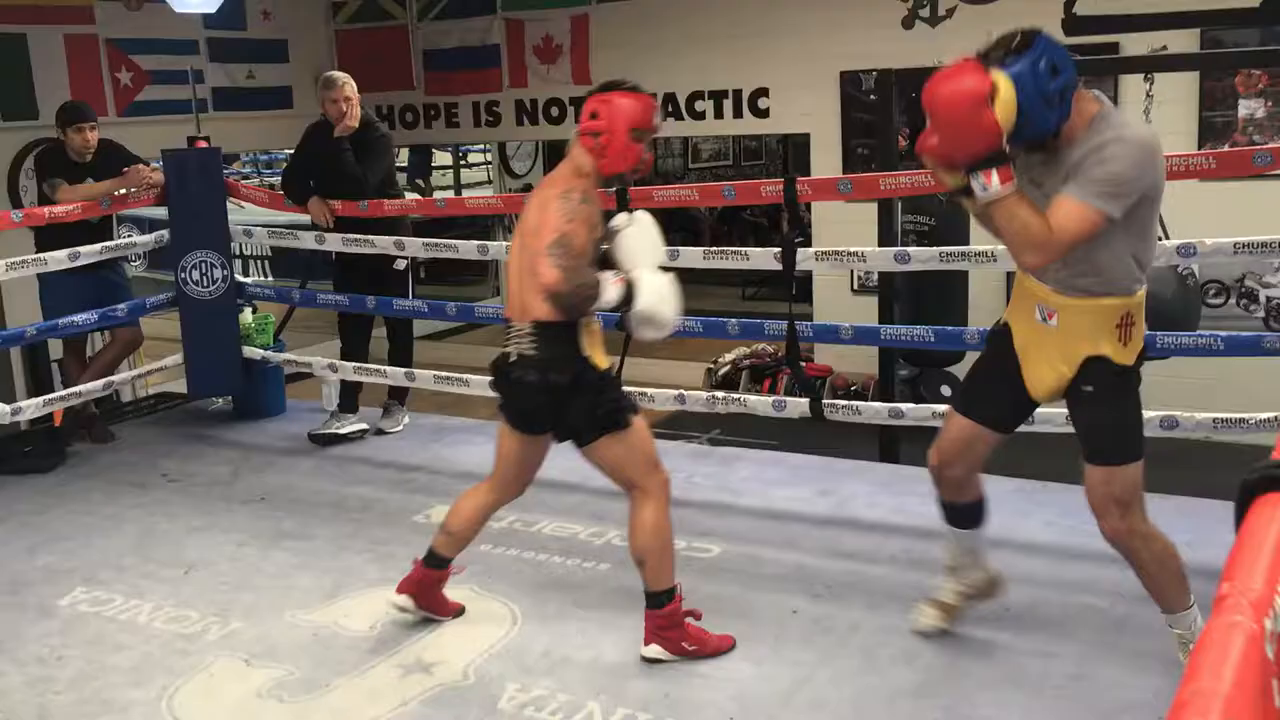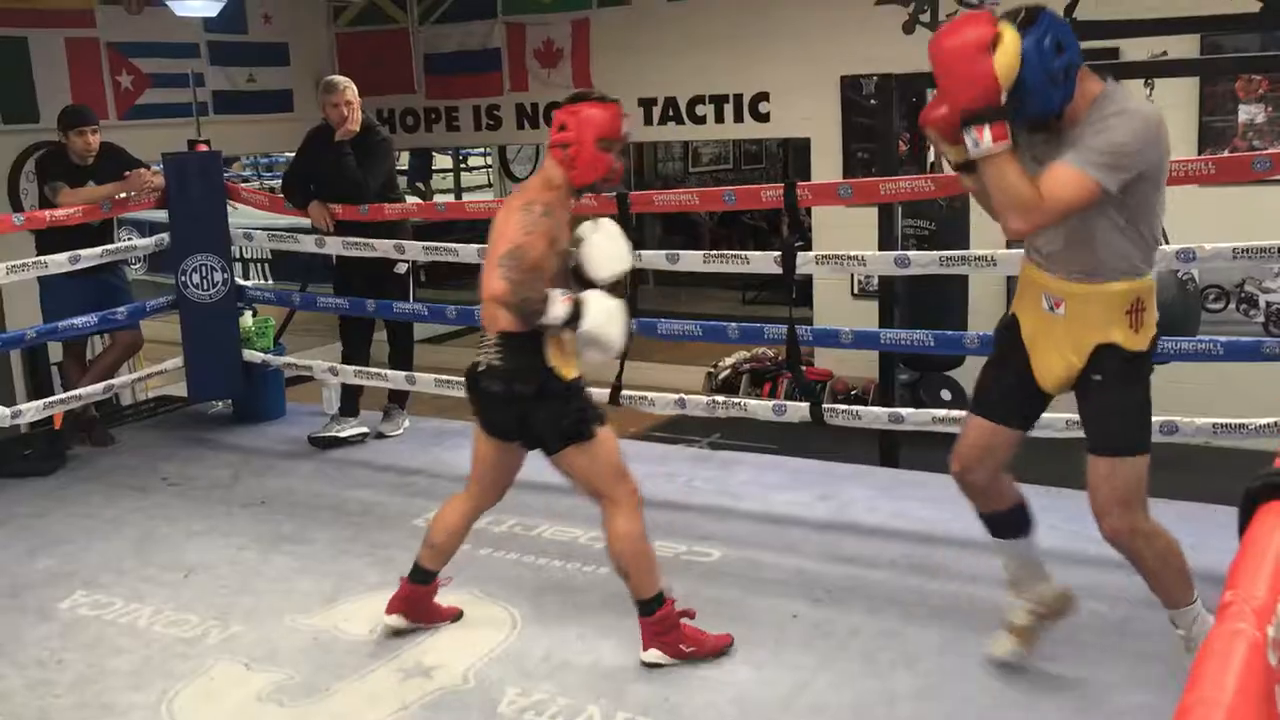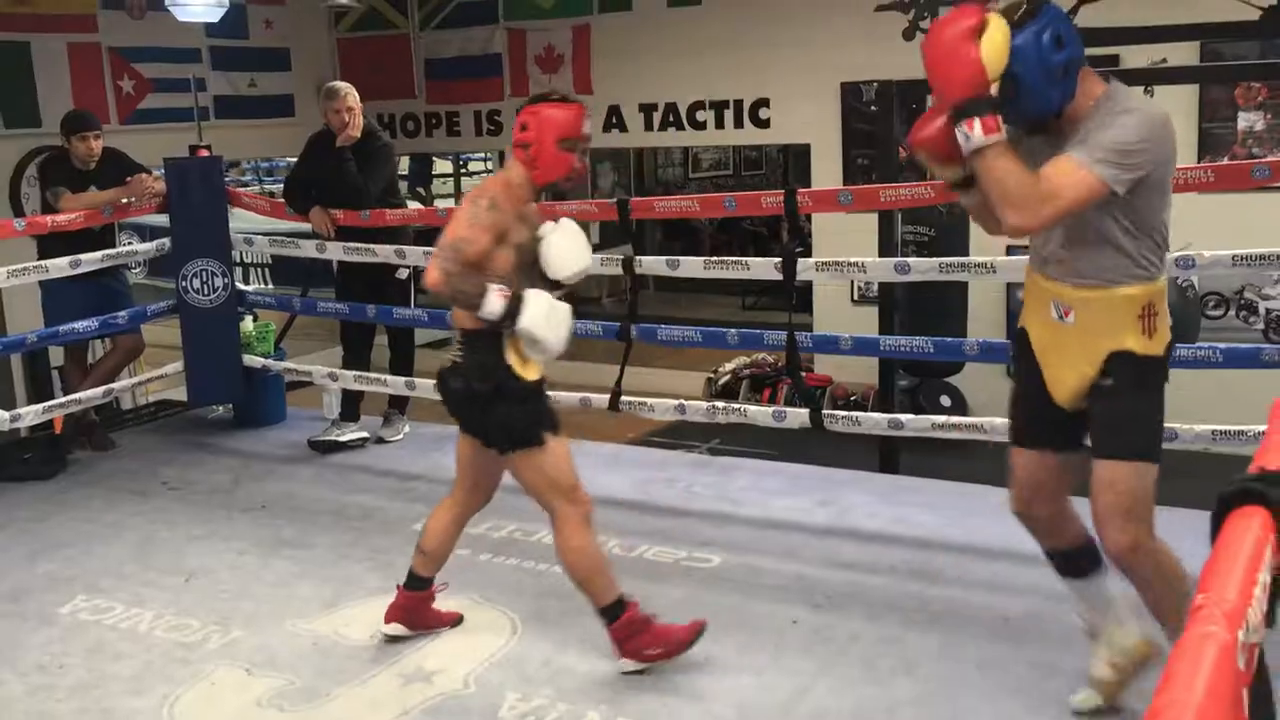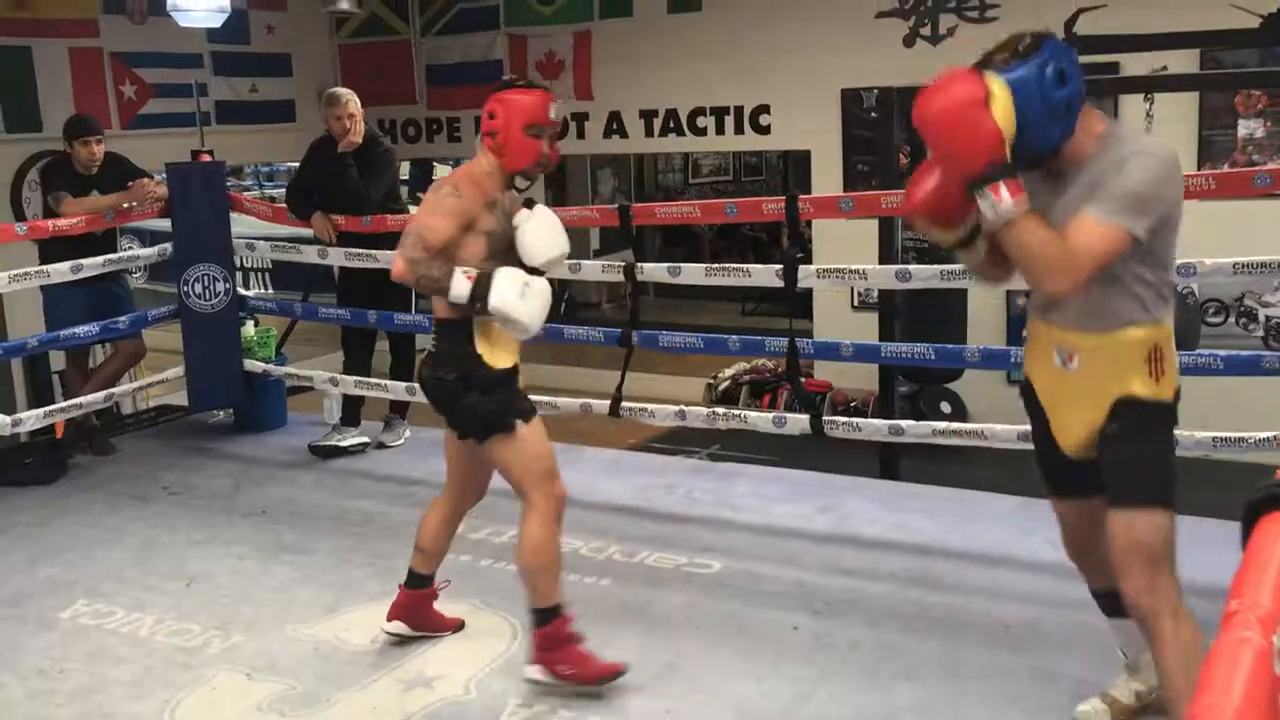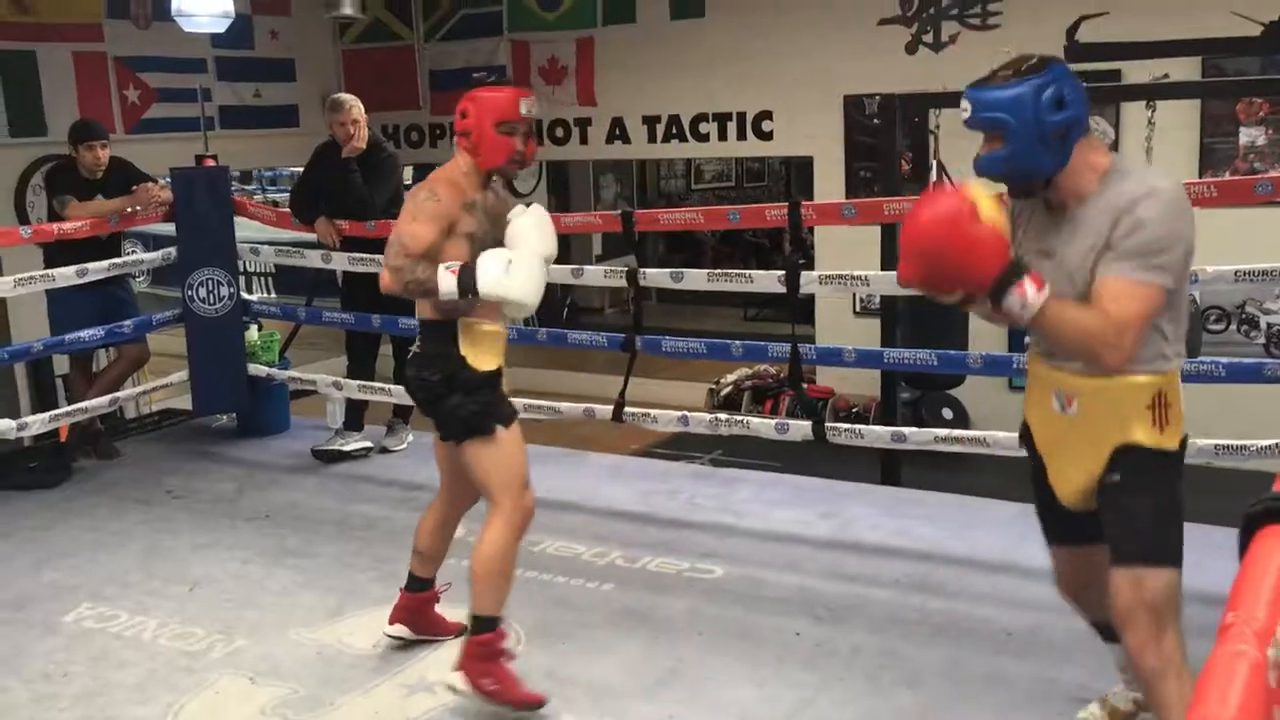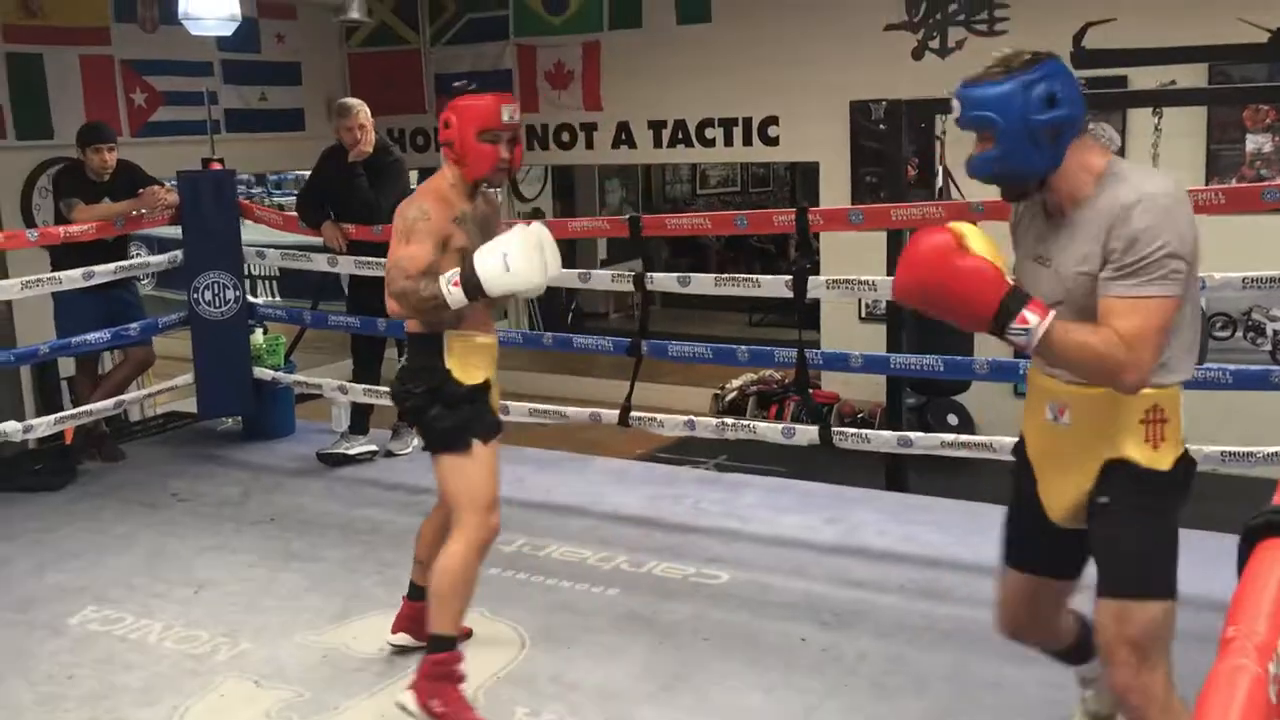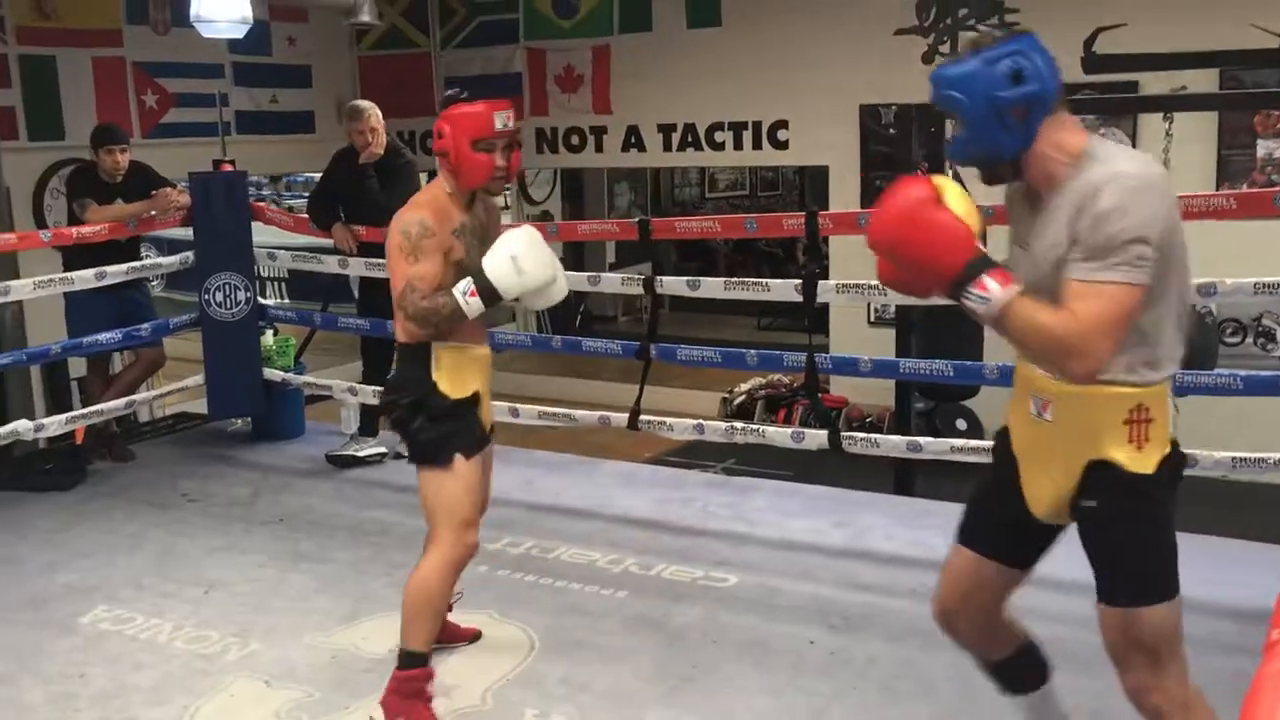
dt=0.1s
person 1, frame 1
left shoulder: (1127, 148)
right shoulder: (1036, 132)
left elbow: (1037, 247)
right elbow: (1005, 224)
left wrist: (983, 166)
right wrist: (962, 173)
left hip: (1099, 340)
right hip: (1030, 321)
left knee: (1120, 518)
right knee: (949, 456)
left ankle: (1196, 637)
right ankle: (968, 575)
person 1, frame 2
left shoulder: (1131, 123)
right shoulder: (1040, 114)
left elbow: (1027, 215)
right elbow: (1004, 204)
left wrist: (982, 121)
right wrist: (964, 150)
left hip: (1108, 326)
right hip: (1037, 310)
left knee: (1120, 517)
right knee: (973, 465)
left ankle: (1203, 634)
right ankle: (1037, 592)
person 1, frame 3
left shoulder: (1138, 124)
right shoulder: (1036, 121)
left elbow: (1023, 212)
right elbow: (997, 214)
left wrist: (975, 117)
right wrist: (958, 171)
left hip: (1121, 339)
right hip: (1047, 329)
left knee: (1125, 533)
right knee: (1035, 502)
right ankle: (1122, 640)
person 1, frame 4
left shoulder: (1144, 164)
right shoulder: (1035, 163)
left elbow: (1060, 275)
right elbow: (995, 266)
left wrist: (990, 183)
right wrist: (959, 226)
left hip: (1127, 386)
right hip: (1053, 374)
left knee: (1146, 585)
right knee: (1088, 551)
person 1, frame 5
left shoulder: (1149, 201)
right shoulder: (1031, 206)
left elbow: (1111, 341)
right elbow: (1025, 312)
left wrist: (1008, 284)
right wrist: (964, 282)
left hip: (1134, 434)
right hip: (1053, 425)
left knee: (1150, 641)
right knee: (1089, 586)
person 1, frame 6
left shoulder: (1149, 205)
right shoulder: (1033, 208)
left elbow: (1125, 358)
left wrist: (1013, 312)
right wrist: (966, 301)
left hip: (1131, 450)
right hip: (1048, 439)
right knee: (1023, 617)
person 1, frame 7
left shoulder: (1123, 186)
right shoulder: (1030, 188)
left elbow: (1085, 347)
left wrist: (973, 276)
right wrist: (961, 279)
left hip: (1115, 443)
right hip: (1035, 431)
right knee: (960, 605)
person 2, frame 1
left shoulder: (557, 192)
right shoulder: (574, 194)
right elbow: (557, 275)
left wrist: (624, 256)
right wrist: (626, 292)
left hip: (524, 359)
right hip: (563, 364)
left knee: (502, 485)
right knee: (649, 486)
left ankle: (421, 584)
right ankle: (666, 627)
person 2, frame 2
left shoulder: (535, 201)
right shoulder: (539, 205)
right elbow: (505, 286)
left wrist: (590, 265)
right wrist: (571, 312)
left hip: (499, 369)
right hip: (534, 373)
left knee: (479, 493)
right knee: (621, 497)
left ankle: (410, 599)
right ankle: (662, 630)
person 2, frame 3
left shoulder: (524, 206)
right shoulder: (492, 200)
right elbow: (440, 275)
left wrist: (553, 266)
right wrist: (511, 308)
left hip: (483, 369)
right hip: (495, 373)
left knee: (469, 493)
right knee: (569, 506)
left ankle: (409, 605)
right ankle: (631, 633)
person 2, frame 4
left shoulder: (503, 195)
right shoulder: (462, 189)
right elbow: (406, 264)
left wrist: (531, 255)
right wrist: (478, 289)
left hip: (472, 360)
right hip: (469, 363)
left knee: (463, 490)
right knee: (545, 495)
left ankle: (411, 606)
right ankle: (553, 644)
person 2, frame 5
left shoulder: (493, 195)
right shoulder: (437, 192)
right elbow: (394, 273)
left wrist: (524, 253)
right wrist: (468, 278)
left hip: (472, 362)
right hip: (453, 362)
left knee: (459, 490)
right knee: (513, 505)
left ankle: (412, 607)
right ankle: (481, 657)
person 2, frame 6
left shoulder: (485, 204)
right shoulder: (427, 207)
left elbow: (497, 284)
right elbow: (400, 298)
left wrist: (524, 261)
right wrist: (472, 281)
left hip: (464, 373)
right hip: (441, 375)
left knee: (458, 502)
right knee: (477, 522)
left ankle: (416, 616)
person 2, frame 7
left shoulder: (484, 208)
right shoulder: (422, 220)
right elbow: (414, 318)
left wrist: (525, 281)
right wrist: (484, 288)
left hip: (460, 384)
right hip: (429, 388)
left knee: (463, 509)
right knee: (456, 537)
left ankle: (429, 616)
person 3, frame 1
left shoulder: (377, 136)
right shoulder: (316, 135)
left elbow: (358, 187)
right elbow: (291, 179)
left wrist: (341, 141)
right wrist: (310, 199)
left hip: (388, 237)
left knee: (397, 323)
right knee: (352, 327)
left ankle: (397, 404)
right ankle: (348, 412)
person 3, frame 2
left shoulder: (378, 140)
right shoulder: (317, 139)
left elbow: (359, 191)
right elbow: (292, 183)
left wrist: (342, 144)
right wrist: (310, 203)
left hip: (389, 240)
left knee: (398, 327)
right knee: (353, 330)
left ankle: (397, 408)
right ankle: (349, 415)
person 3, frame 3
left shoulder: (379, 146)
right shoulder: (319, 144)
left elbow: (360, 197)
right elbow: (293, 188)
left wrist: (344, 149)
right wrist: (312, 208)
left hip: (390, 246)
right hip: (350, 249)
left knee: (399, 332)
right knee: (354, 335)
left ankle: (397, 413)
right ankle: (349, 420)
person 3, frame 4
left shoulder: (381, 151)
right shoulder: (320, 150)
left elbow: (362, 202)
right elbow: (296, 194)
left wrist: (346, 155)
right wrist: (314, 214)
left hip: (391, 251)
right hip: (351, 253)
left knee: (400, 336)
right knee: (355, 340)
left ankle: (398, 418)
right ankle: (350, 425)
person 3, frame 5
left shoulder: (385, 157)
right shoulder: (325, 155)
left elbow: (365, 208)
right elbow: (300, 198)
left wrist: (349, 161)
right wrist: (317, 219)
right hip: (355, 259)
left knee: (403, 341)
right knee: (359, 346)
left ankle: (401, 422)
right ankle: (353, 430)
person 3, frame 6
left shoulder: (391, 161)
right shoulder: (331, 159)
left elbow: (372, 212)
right elbow: (306, 202)
left wrist: (356, 164)
right wrist: (323, 223)
right hip: (361, 262)
left knee: (409, 344)
right knee: (365, 349)
left ankle: (406, 426)
right ankle: (358, 433)
person 3, frame 7
left shoulder: (403, 163)
right shoulder: (343, 161)
left elbow: (381, 215)
right elbow: (317, 203)
left wrist: (365, 167)
right wrist: (334, 224)
right knee: (374, 351)
right ankle: (368, 435)
person 4, frame 1
left shoulder: (109, 151)
right shoulder: (47, 159)
left elbow: (160, 175)
right elbow: (65, 196)
left wrist: (148, 177)
right wrist: (123, 182)
left hip: (104, 259)
right hip: (61, 265)
left knee: (130, 336)
right knee: (74, 343)
right ankle: (83, 410)
person 4, frame 2
left shoulder: (111, 154)
right shoulder: (49, 162)
left elbow: (160, 179)
right elbow: (67, 199)
left wrist: (148, 181)
right wrist: (124, 186)
left hip: (104, 262)
right hip: (62, 268)
left knee: (130, 339)
right knee: (74, 346)
right ankle: (83, 413)
person 4, frame 3
left shoulder: (113, 159)
right shoulder: (51, 166)
left elbow: (161, 184)
right elbow: (68, 204)
left wrist: (151, 186)
right wrist: (126, 192)
left hip: (105, 267)
right hip: (63, 272)
left knee: (131, 344)
right knee: (75, 350)
right ankle: (84, 418)
person 4, frame 4
left shoulder: (115, 164)
right shoulder: (53, 171)
left elbow: (163, 189)
right elbow: (70, 208)
left wrist: (152, 191)
right wrist: (127, 196)
left hip: (107, 272)
right hip: (65, 276)
left knee: (132, 348)
right knee: (77, 355)
right ankle: (84, 422)
person 4, frame 5
left shoulder: (120, 168)
right shoulder: (59, 174)
left elbow: (168, 193)
right elbow: (74, 212)
left wrist: (155, 196)
right wrist: (132, 201)
left hip: (111, 276)
right hip: (69, 280)
left knee: (136, 353)
right knee: (81, 358)
right ankle: (89, 426)
person 4, frame 6
left shoulder: (127, 171)
right shoulder: (66, 177)
left elbow: (174, 196)
right elbow: (81, 215)
left wrist: (161, 199)
right wrist: (138, 204)
left hip: (117, 278)
right hip: (75, 283)
left knee: (142, 356)
right knee: (86, 361)
right ankle: (93, 429)
person 4, frame 7
left shoulder: (139, 173)
right shoulder: (80, 178)
left elbow: (185, 198)
right elbow: (94, 215)
left wrist: (174, 200)
right wrist: (151, 206)
left hip: (128, 280)
right hip: (88, 284)
left knee: (152, 356)
right knee: (98, 361)
right ankle: (104, 428)
